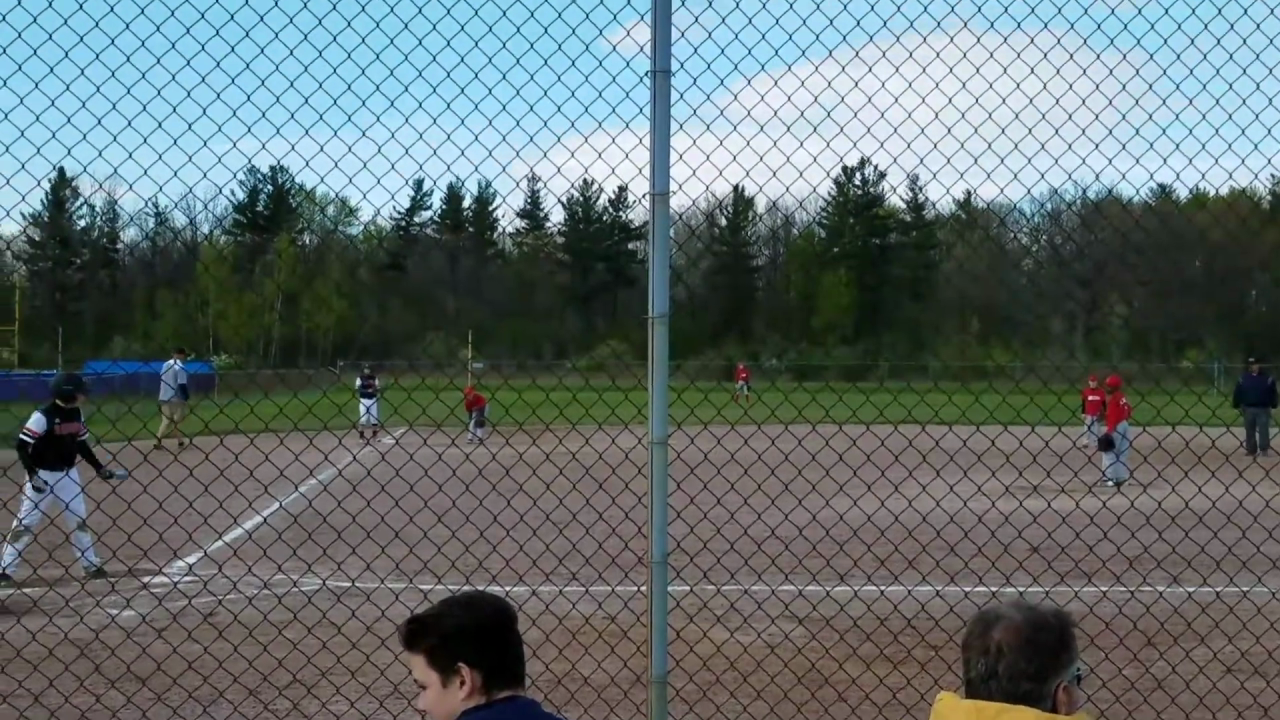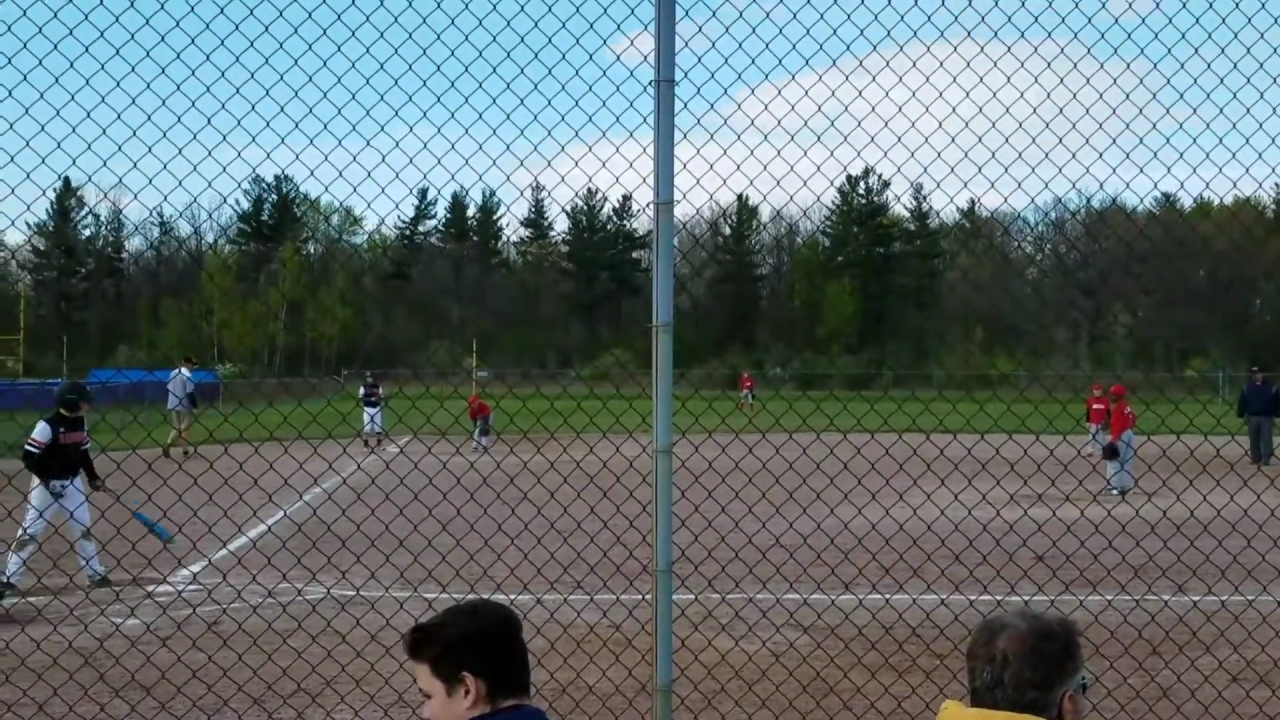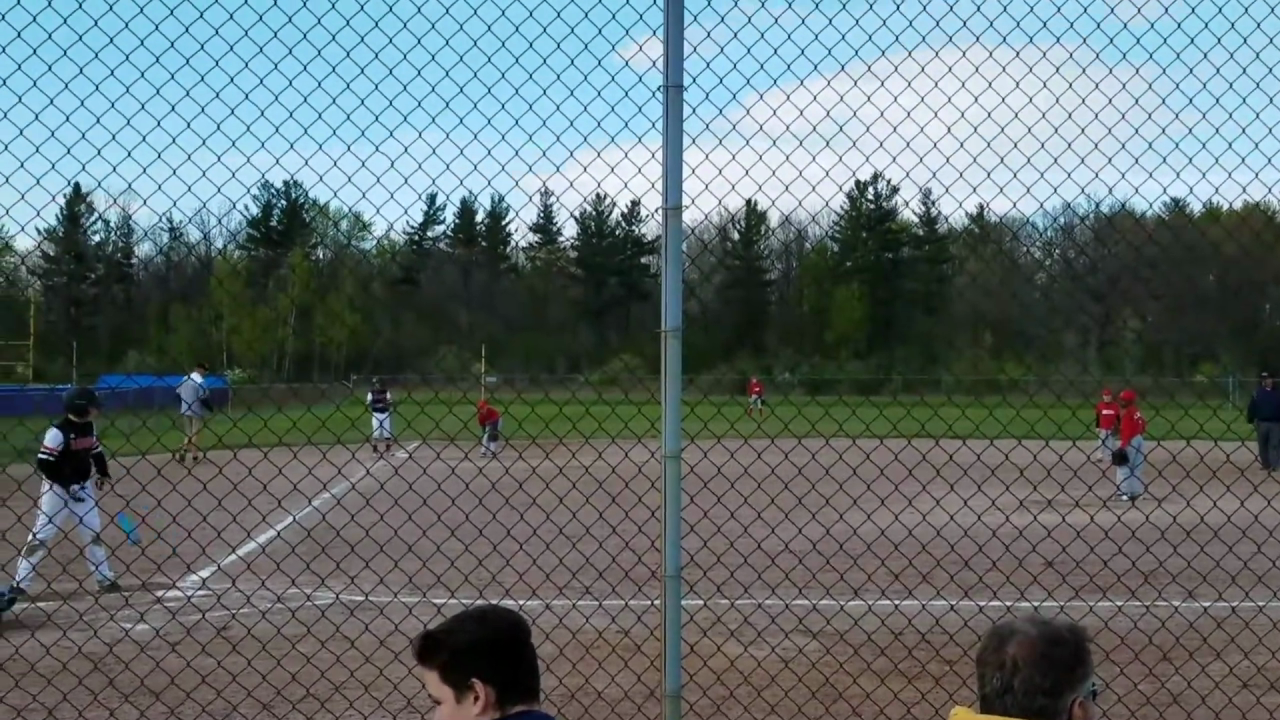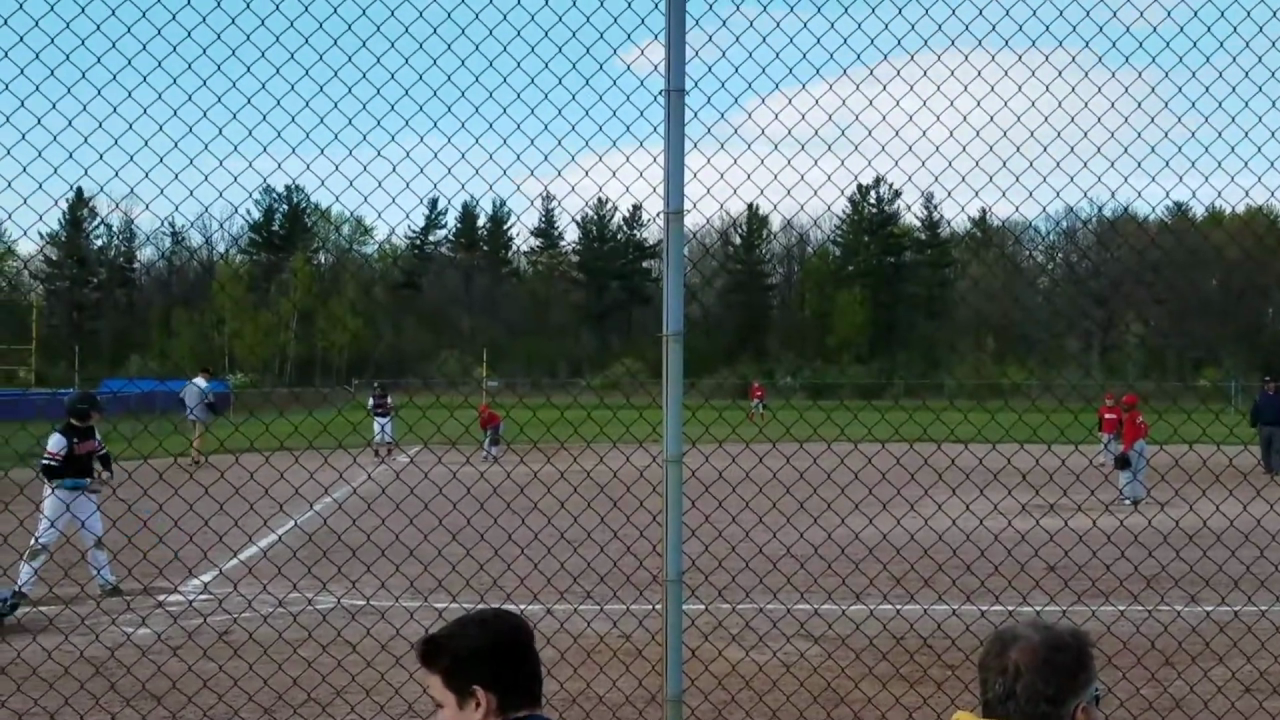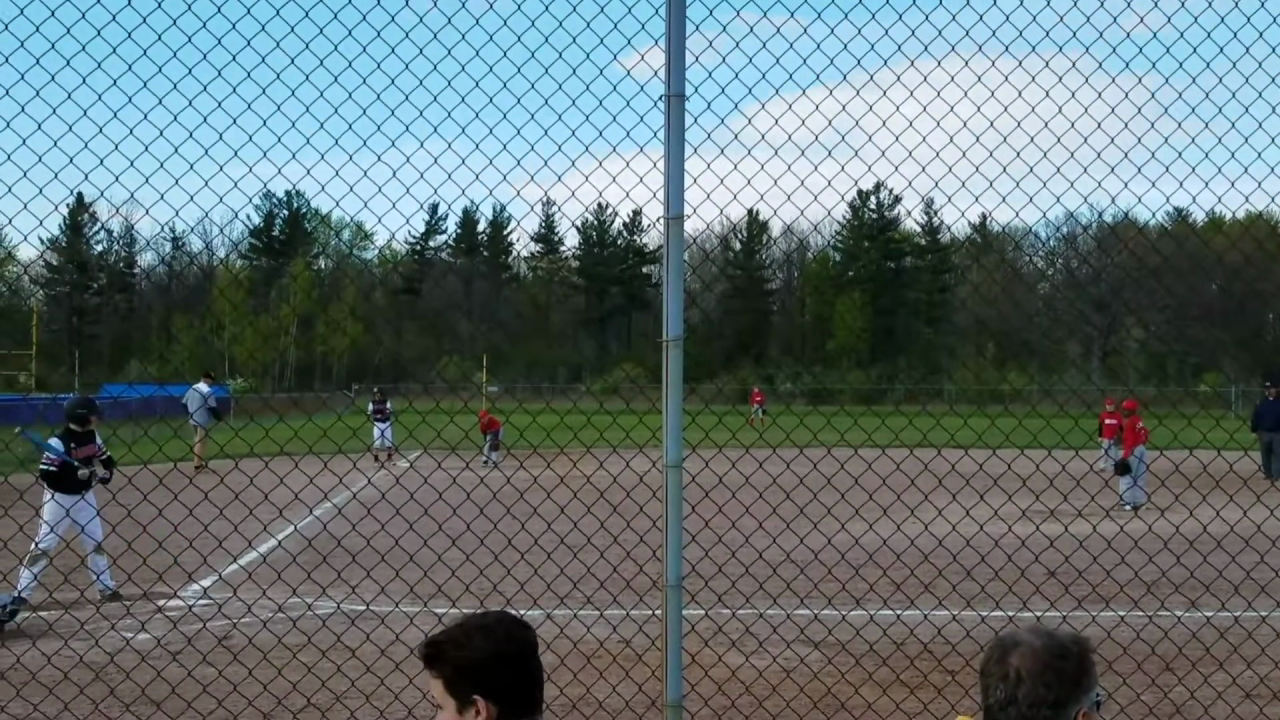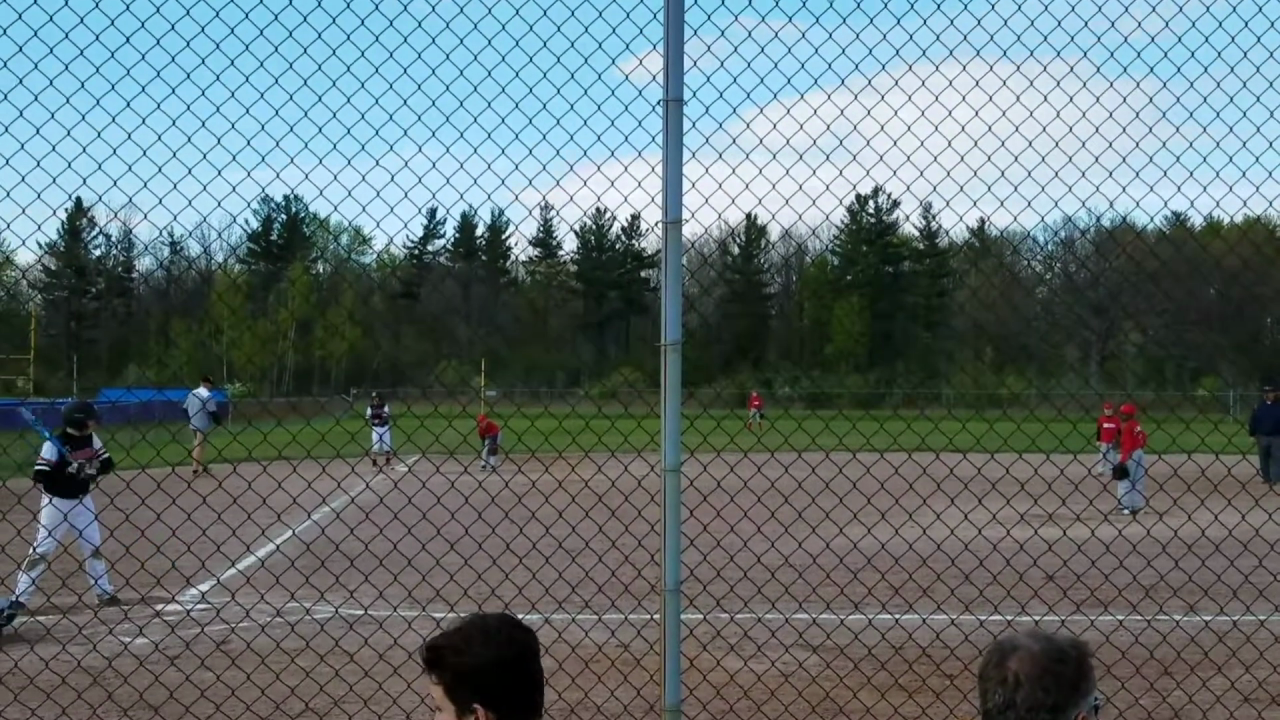
dt=0.1s
person 1, frame 1
left shoulder: (77, 413)
right shoulder: (43, 416)
left elbow: (82, 444)
right elbow: (22, 446)
left wrist: (99, 467)
right wrist: (32, 475)
left hip: (68, 474)
right hip: (42, 475)
left knee: (79, 519)
right knee: (26, 522)
left ankle: (91, 566)
person 1, frame 2
left shoulder: (80, 422)
right shoulder: (47, 425)
right elbow: (28, 457)
left wrist: (93, 477)
right wrist: (47, 483)
left hip: (73, 483)
right hip: (47, 485)
left knee: (84, 527)
right knee: (31, 531)
left ankle: (96, 574)
person 1, frame 3
left shoulder: (90, 427)
right shoulder: (58, 431)
left elbow: (97, 454)
right elbow: (43, 464)
left wrist: (102, 474)
right wrist: (66, 487)
left hip: (83, 488)
right hip: (56, 489)
left knee: (94, 532)
right knee: (41, 537)
left ankle: (104, 579)
right ankle: (18, 587)
person 1, frame 4
left shoulder: (92, 431)
right shoulder: (61, 436)
left elbow: (103, 454)
right elbow: (48, 471)
left wrist: (107, 471)
right wrist: (81, 482)
left hip: (84, 492)
right hip: (59, 494)
left knee: (96, 536)
right knee: (43, 541)
left ankle: (106, 583)
right ankle: (20, 591)
person 1, frame 5
left shoulder: (93, 435)
right shoulder: (58, 441)
left elbow: (108, 460)
right elbow: (45, 475)
left wrist: (106, 472)
right wrist: (75, 474)
left hip: (85, 497)
right hip: (59, 498)
left knee: (96, 542)
right knee: (44, 546)
left ankle: (106, 588)
right ankle: (20, 596)
person 1, frame 6
left shoulder: (91, 439)
right shoulder: (55, 443)
left elbow: (108, 462)
right elbow: (39, 477)
left wrist: (95, 470)
right wrist: (66, 470)
left hip: (82, 501)
right hip: (56, 502)
left knee: (94, 546)
right knee: (42, 550)
left ankle: (105, 593)
